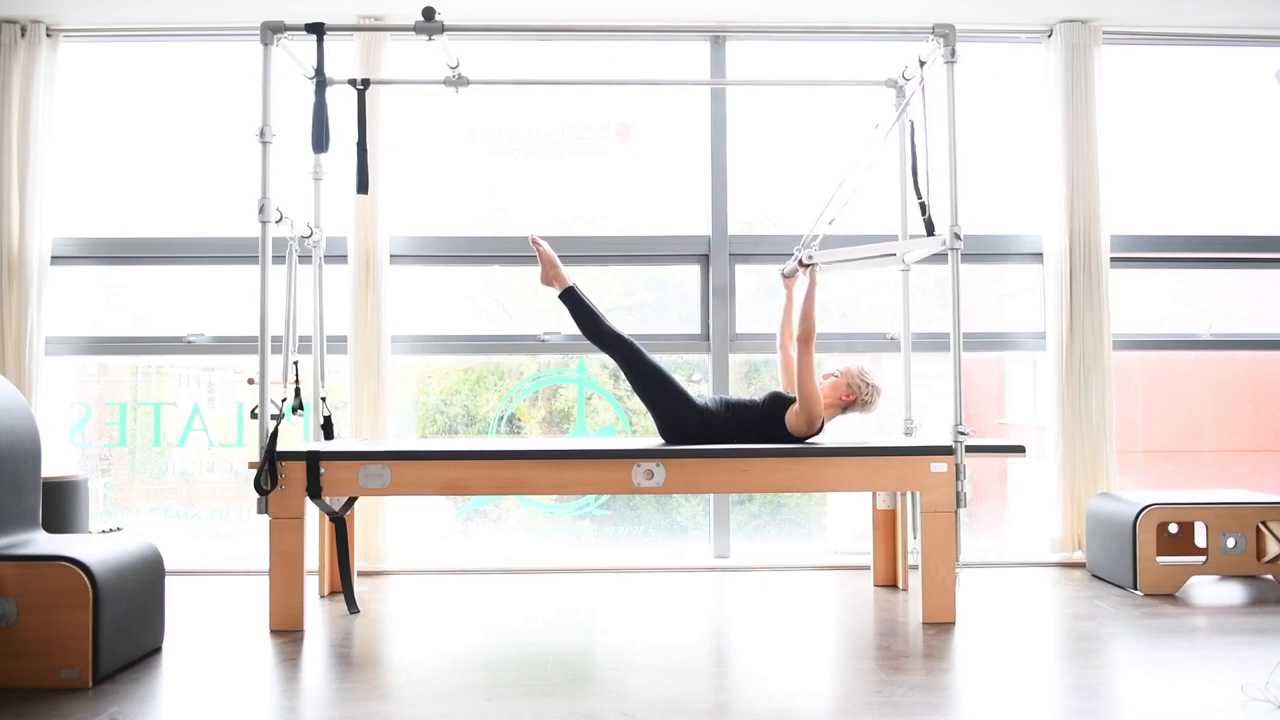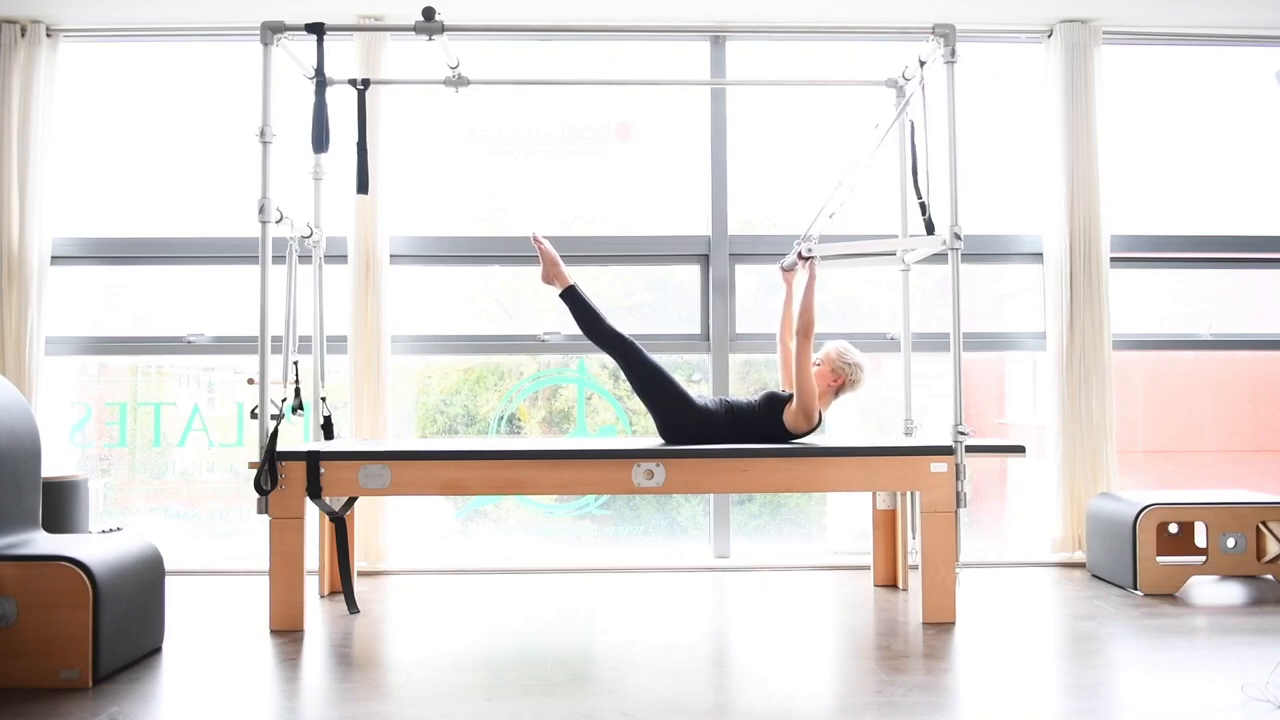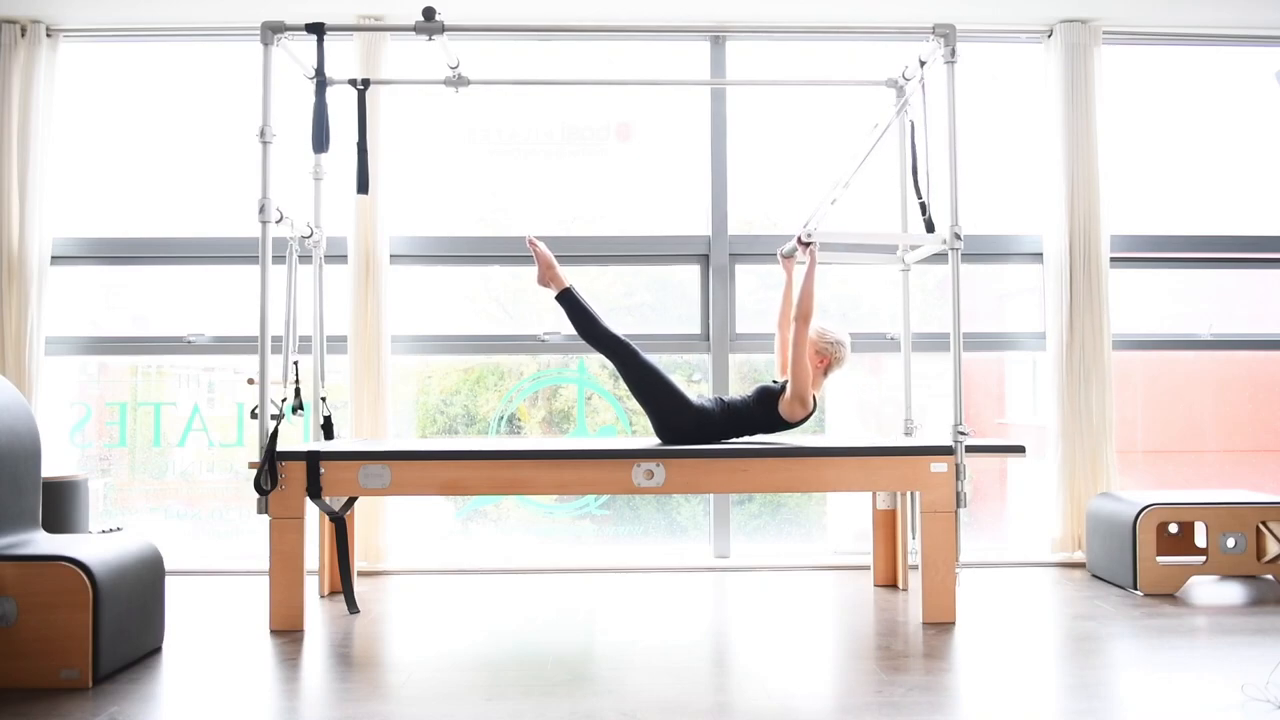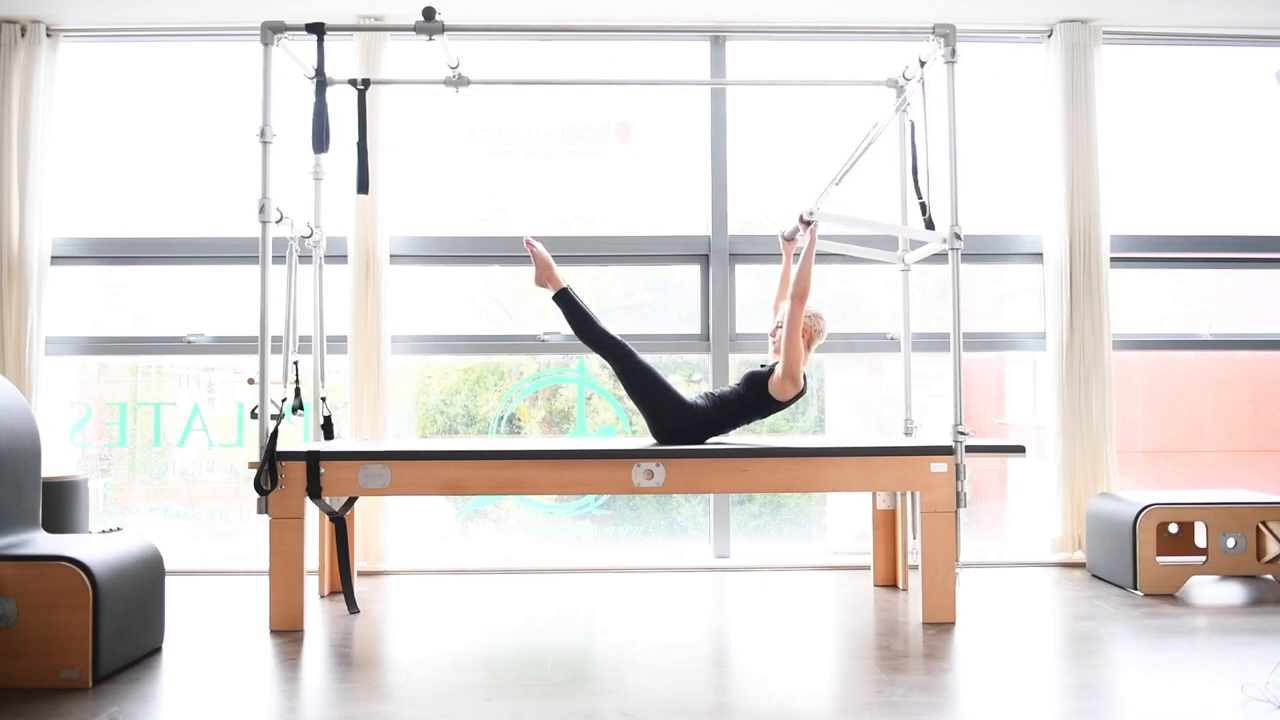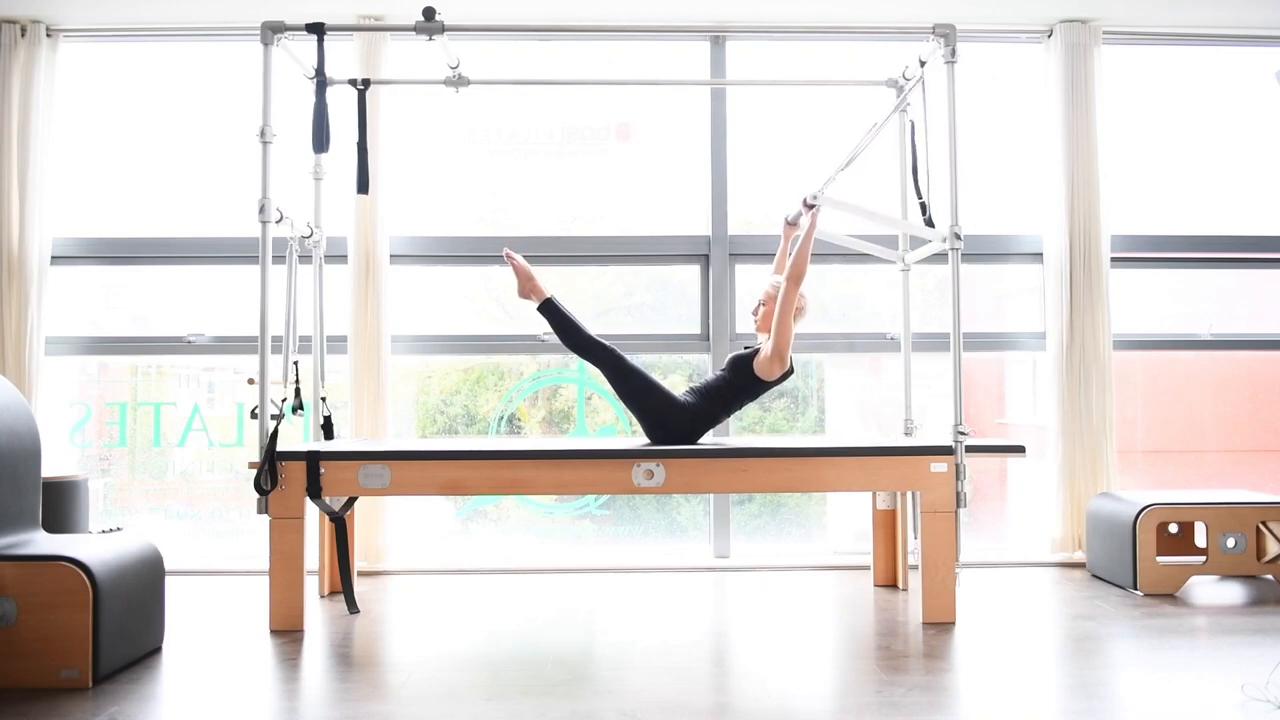
dt=1s
person 1, frame 1
left shoulder: (810, 418)
right shoulder: (799, 411)
left elbow: (804, 343)
right elbow: (787, 345)
left wrist: (811, 284)
right wrist: (789, 292)
left hip: (695, 425)
right hip: (698, 421)
left knee: (622, 346)
right knee: (620, 345)
left ankle: (562, 280)
person 1, frame 2
left shoulder: (806, 413)
right shoulder: (796, 405)
left elbow: (802, 336)
right elbow: (786, 340)
left wrist: (811, 279)
right wrist: (789, 286)
left hip: (693, 424)
right hip: (697, 420)
left knee: (624, 345)
left ankle: (562, 279)
person 1, frame 3
left shoulder: (800, 400)
right shoulder: (789, 391)
left elbow: (800, 323)
right elbow: (785, 328)
left wrist: (810, 266)
right wrist: (788, 274)
left hip: (692, 425)
right hip: (693, 422)
left knee: (621, 348)
left ankle: (559, 282)
person 1, frame 4
left shoulder: (790, 378)
right shoulder: (779, 373)
left elbow: (798, 301)
right elbow: (782, 306)
left wrist: (810, 244)
right wrist: (788, 256)
left hip: (685, 424)
right hip: (686, 424)
left knee: (617, 350)
left ankle: (556, 282)
person 1, frame 5
left shoulder: (776, 357)
right shoulder: (766, 354)
left elbow: (791, 283)
right elbow: (778, 285)
left wrist: (809, 227)
right wrist: (786, 237)
left hip: (678, 423)
right hip: (679, 424)
left knee: (605, 354)
left ankle: (537, 291)
